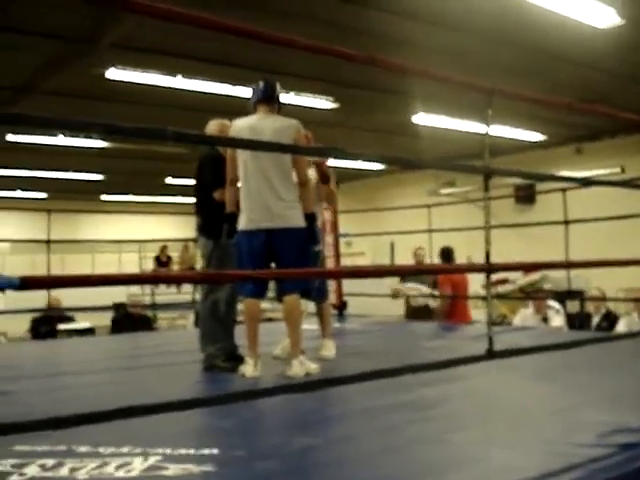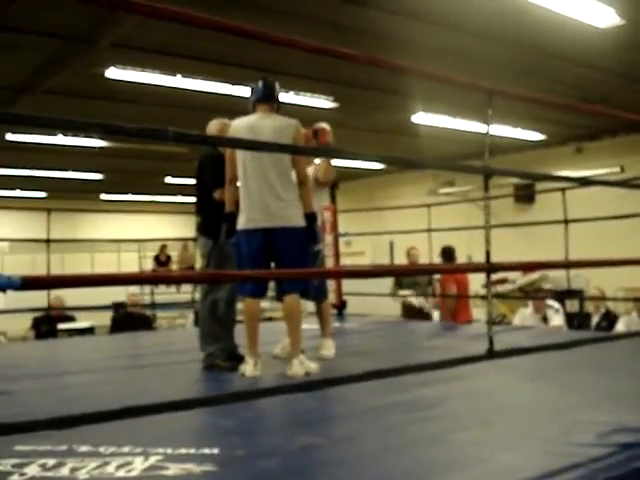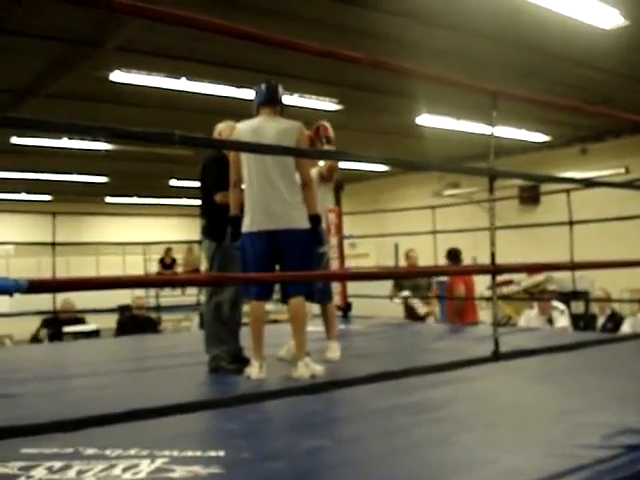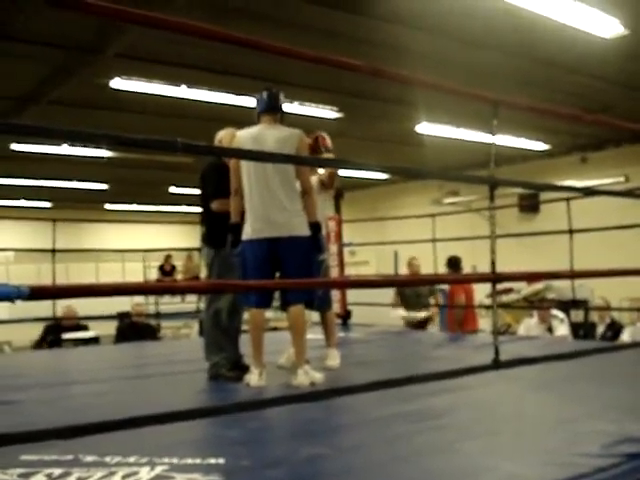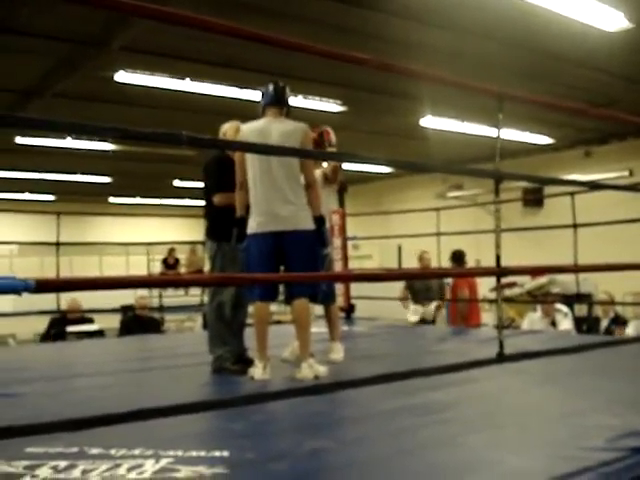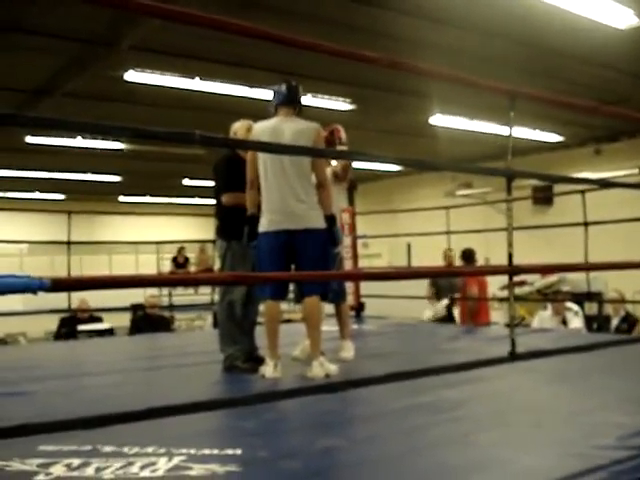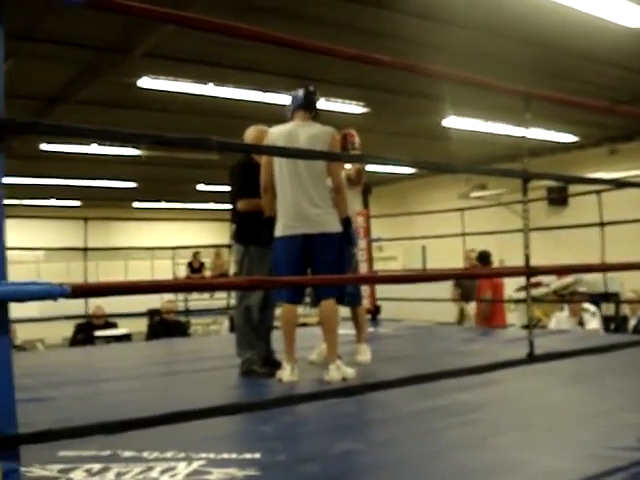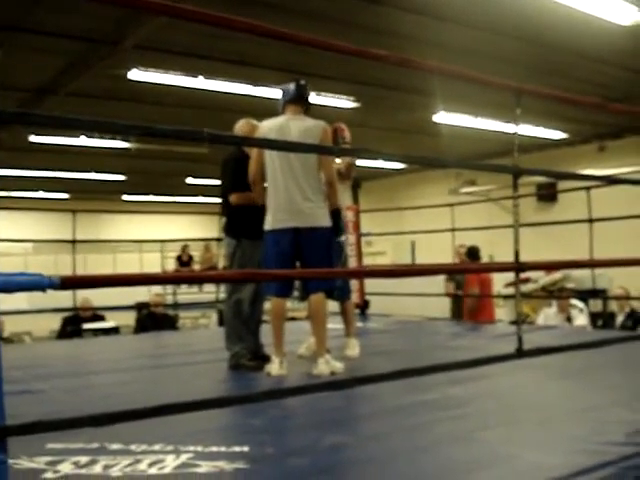
dt=0.2s
person 1, frame 1
left shoulder: (236, 128)
right shoulder: (293, 128)
left elbow: (231, 180)
right elbow: (303, 179)
left wrist: (230, 217)
right wrist: (311, 217)
left hip: (251, 221)
right hip: (288, 220)
left knee: (252, 291)
right knee: (291, 289)
left ankle: (252, 360)
right ankle: (296, 358)
person 1, frame 2
left shoulder: (235, 128)
right shoulder: (292, 127)
left elbow: (230, 180)
right elbow: (302, 178)
left wrist: (229, 216)
right wrist: (311, 217)
left hip: (250, 220)
right hip: (288, 219)
left knee: (251, 291)
right knee: (291, 289)
left ankle: (252, 359)
right ankle: (296, 358)
person 1, frame 3
left shoulder: (239, 131)
right shoulder: (295, 130)
left elbow: (235, 183)
right elbow: (306, 180)
left wrist: (234, 219)
right wrist: (315, 219)
left hip: (255, 223)
right hip: (292, 222)
left knee: (257, 294)
right knee: (296, 291)
left ankle: (258, 362)
right ankle: (302, 360)
person 1, frame 4
left shoulder: (240, 139)
right shoulder: (296, 137)
left elbow: (236, 190)
right elbow: (306, 188)
left wrist: (234, 227)
right wrist: (315, 227)
left hip: (255, 231)
right hip: (293, 229)
left knee: (257, 301)
right knee: (295, 299)
left ankle: (257, 369)
right ankle: (301, 368)
person 1, frame 5
left shoulder: (245, 132)
right shoulder: (301, 131)
left elbow: (241, 184)
right elbow: (310, 182)
left wrist: (240, 221)
right wrist: (319, 221)
left hip: (260, 224)
right hip: (297, 223)
left knee: (261, 295)
right knee: (300, 293)
left ankle: (261, 363)
right ankle: (305, 362)
person 1, frame 6
left shoulder: (257, 131)
right shoulder: (313, 131)
left elbow: (252, 183)
right elbow: (322, 182)
left wrist: (252, 219)
right wrist: (330, 220)
left hip: (271, 223)
right hip: (309, 221)
left knee: (272, 294)
right knee: (311, 291)
left ankle: (272, 361)
right ankle: (316, 360)
person 1, frame 7
left shoulder: (273, 135)
right shoulder: (328, 134)
left elbow: (265, 186)
right elbow: (337, 185)
left wrist: (269, 218)
right wrist: (346, 221)
left hip: (287, 227)
right hip: (324, 225)
left knee: (289, 297)
right knee: (327, 294)
left ankle: (290, 364)
right ankle: (333, 363)
person 1, frame 8
left shoulder: (264, 128)
right shoulder: (320, 129)
left elbow: (254, 177)
right elbow: (330, 178)
right wrist: (335, 211)
left hip: (277, 220)
right hip: (314, 218)
left knee: (278, 290)
right knee: (316, 288)
left ankle: (278, 358)
right ankle: (322, 357)
person 2, frame 1
left shoulder: (218, 160)
right shoulder: (212, 158)
right elbow: (220, 193)
left hip: (223, 232)
right hip: (216, 233)
left knee: (227, 294)
right knee: (216, 293)
left ankle: (226, 349)
right ankle: (213, 353)
person 2, frame 2
left shoulder: (220, 159)
right shoulder: (213, 157)
right elbow: (219, 193)
left hip: (225, 232)
right hip: (215, 233)
left knee: (227, 293)
right knee: (215, 293)
left ankle: (226, 348)
right ankle: (212, 353)
person 2, frame 3
left shoulder: (228, 163)
right shoulder: (215, 160)
right elbow: (221, 195)
left hip: (232, 235)
right hip: (220, 236)
left knee: (233, 296)
right knee: (220, 296)
left ankle: (232, 351)
right ankle: (218, 356)
person 2, frame 4
left shoulder: (233, 172)
right shoulder: (214, 168)
right elbow: (218, 203)
right hip: (220, 244)
left knee: (234, 304)
right knee: (219, 304)
left ankle: (232, 358)
right ankle: (218, 363)
person 2, frame 5
left shoulder: (239, 166)
right shoulder: (217, 162)
right elbow: (219, 197)
right hip: (223, 238)
left knee: (239, 298)
right knee: (223, 297)
left ankle: (236, 352)
right ankle: (222, 356)
person 2, frame 6
left shoulder: (250, 165)
right shoulder: (228, 161)
right elbow: (228, 197)
right hip: (234, 237)
left knee: (250, 297)
right knee: (233, 296)
left ankle: (247, 350)
right ankle: (233, 355)
person 2, frame 7
left shoulder: (262, 169)
right shoulder: (243, 166)
right elbow: (243, 203)
left hip: (266, 241)
right hip: (250, 242)
left knee: (266, 301)
right knee: (250, 301)
left ankle: (264, 354)
right ankle: (250, 359)
person 2, frame 8
left shoulder: (248, 161)
right shoulder: (235, 159)
right elbow: (236, 197)
left hip: (254, 234)
right hip: (241, 235)
left knee: (255, 294)
right knee: (240, 294)
left ankle: (252, 348)
right ankle: (239, 353)
person 3, frame 1
left shoulder: (320, 172)
left elbow: (331, 200)
left wrist: (324, 174)
left knee: (318, 292)
left ankle: (327, 340)
right ankle: (291, 339)
person 3, frame 2
left shoulder: (317, 170)
left elbow: (327, 177)
left wrist: (325, 149)
left knee: (318, 291)
left ankle: (327, 338)
right ankle: (291, 338)
person 3, frame 3
left shoulder: (322, 173)
left elbow: (332, 165)
left wrist: (328, 141)
left knee: (323, 294)
left ankle: (332, 341)
right ankle: (296, 341)
person 3, frame 4
left shoulder: (323, 181)
left elbow: (332, 171)
left wrist: (326, 150)
left knee: (323, 301)
left ankle: (332, 349)
right ankle: (296, 348)
person 3, frame 5
left shoulder: (326, 175)
left elbow: (335, 165)
left wrist: (330, 145)
left knee: (327, 295)
left ankle: (335, 342)
right ankle: (300, 342)
person 3, frame 6
left shoulder: (336, 173)
left elbow: (346, 163)
left wrist: (341, 143)
left knee: (337, 293)
left ankle: (346, 340)
right ankle: (310, 340)
person 3, frame 7
left shoulder: (350, 177)
left elbow: (359, 168)
left wrist: (354, 148)
left hip: (344, 244)
left knee: (353, 297)
left ankle: (362, 344)
right ankle: (327, 344)
person 3, frame 8
left shoulder: (340, 171)
left elbow: (349, 162)
left wrist: (344, 142)
left hip: (333, 239)
left knee: (342, 291)
left ankle: (351, 338)
right ankle: (315, 338)
